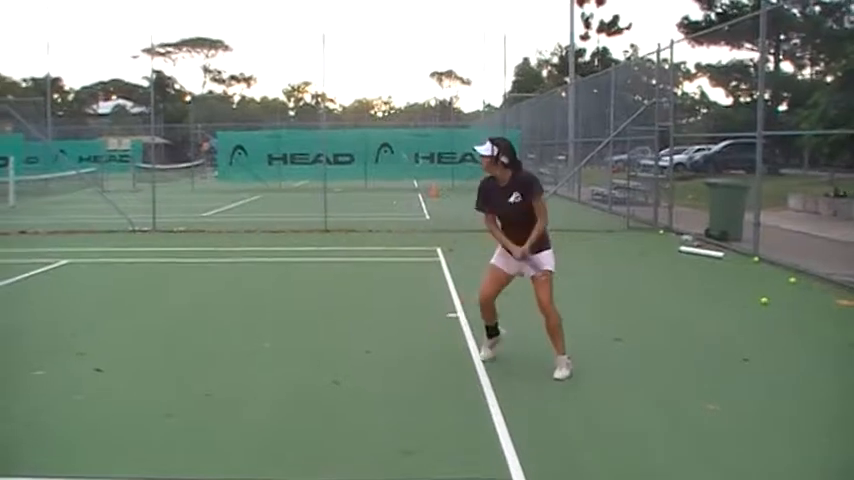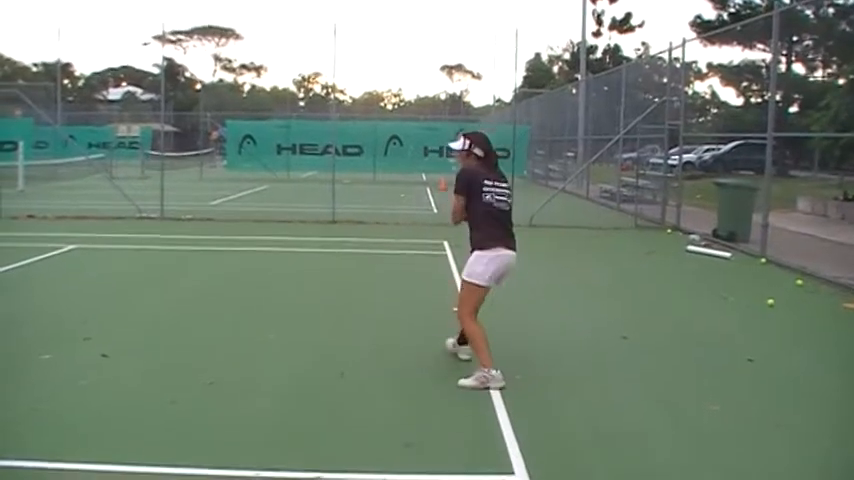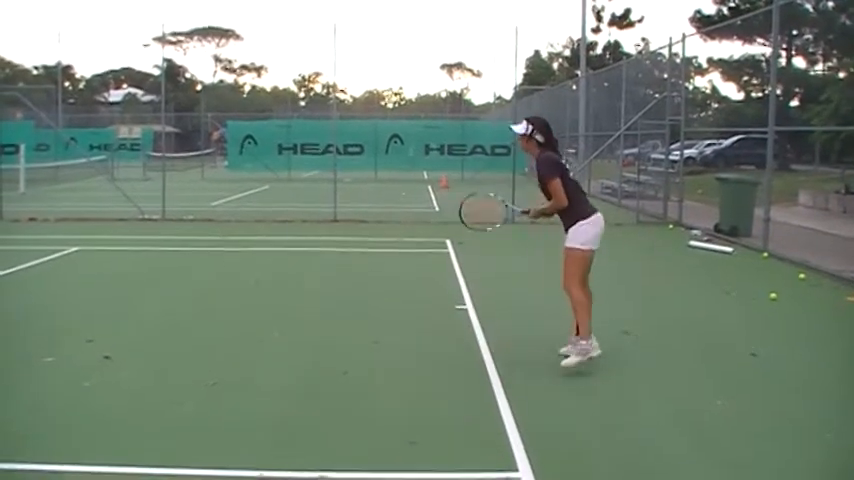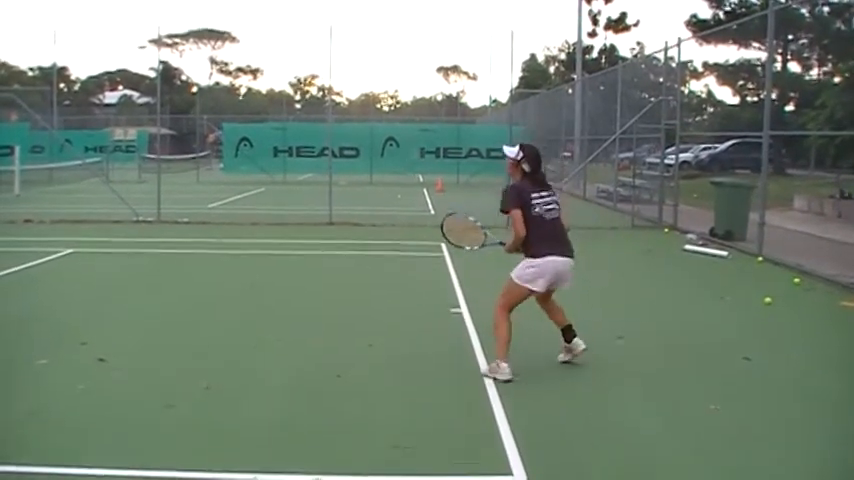
dt=1s
person 1, frame 1
left shoulder: (527, 181)
right shoulder: (487, 188)
left elbow: (542, 220)
right elbow: (491, 225)
left wrist: (528, 246)
right wrist: (511, 247)
left hip: (539, 252)
right hip: (508, 252)
left knee: (546, 306)
right knee: (485, 299)
left ankle: (562, 358)
right ankle: (493, 336)
person 1, frame 2
left shoulder: (467, 175)
right shoulder: (500, 178)
left elbow: (457, 217)
left wrist: (456, 212)
right wrist: (470, 212)
left hip: (487, 253)
right hip: (506, 252)
left knee: (465, 313)
right knee: (467, 298)
left ankle: (488, 372)
right ankle: (463, 344)
person 1, frame 3
left shoulder: (545, 161)
right shoulder: (549, 158)
left elbow: (561, 202)
left wrist: (538, 212)
right wrist: (543, 212)
left hip: (583, 225)
right hip: (586, 221)
left knee: (571, 285)
right knee: (579, 283)
left ankle: (586, 344)
right ankle: (583, 337)
person 1, frame 4
left shoulder: (513, 190)
right shoulder: (546, 188)
left elbow: (520, 233)
right elbow: (562, 226)
left wrist: (512, 247)
left hip: (541, 261)
right hip: (566, 259)
left knee: (502, 308)
right knee: (543, 298)
left ankle: (501, 365)
right ankle: (572, 341)
